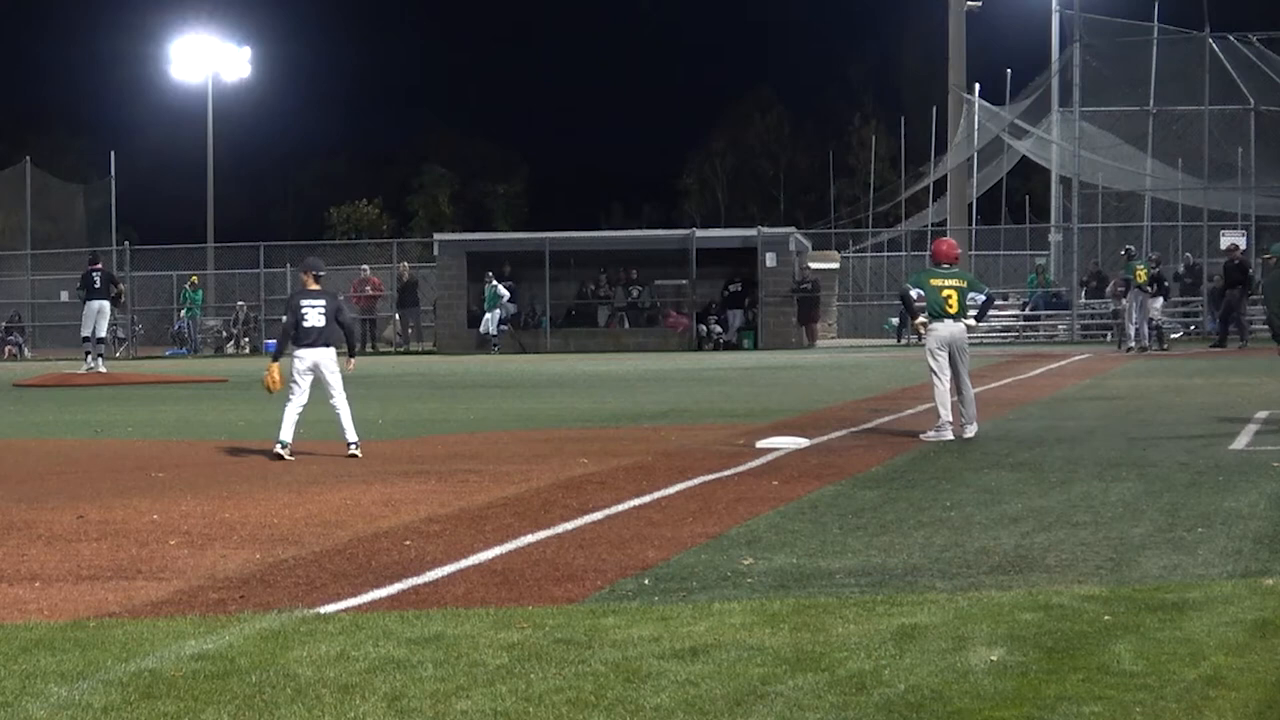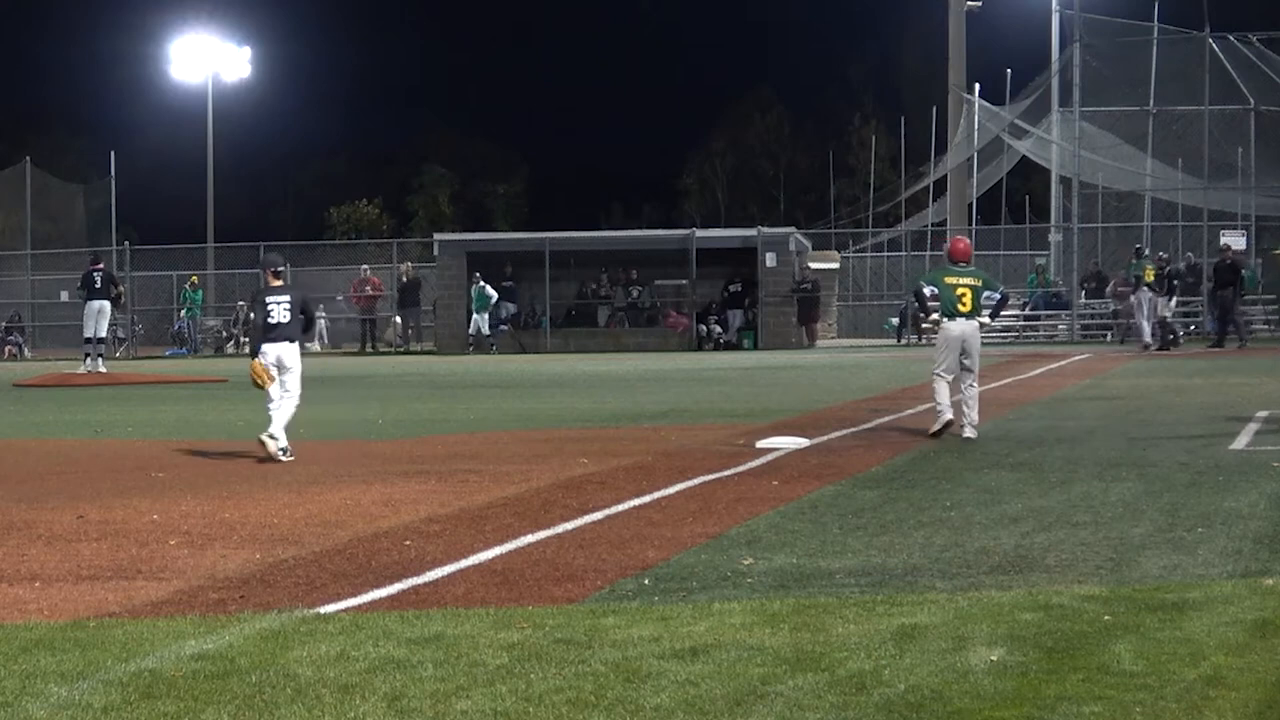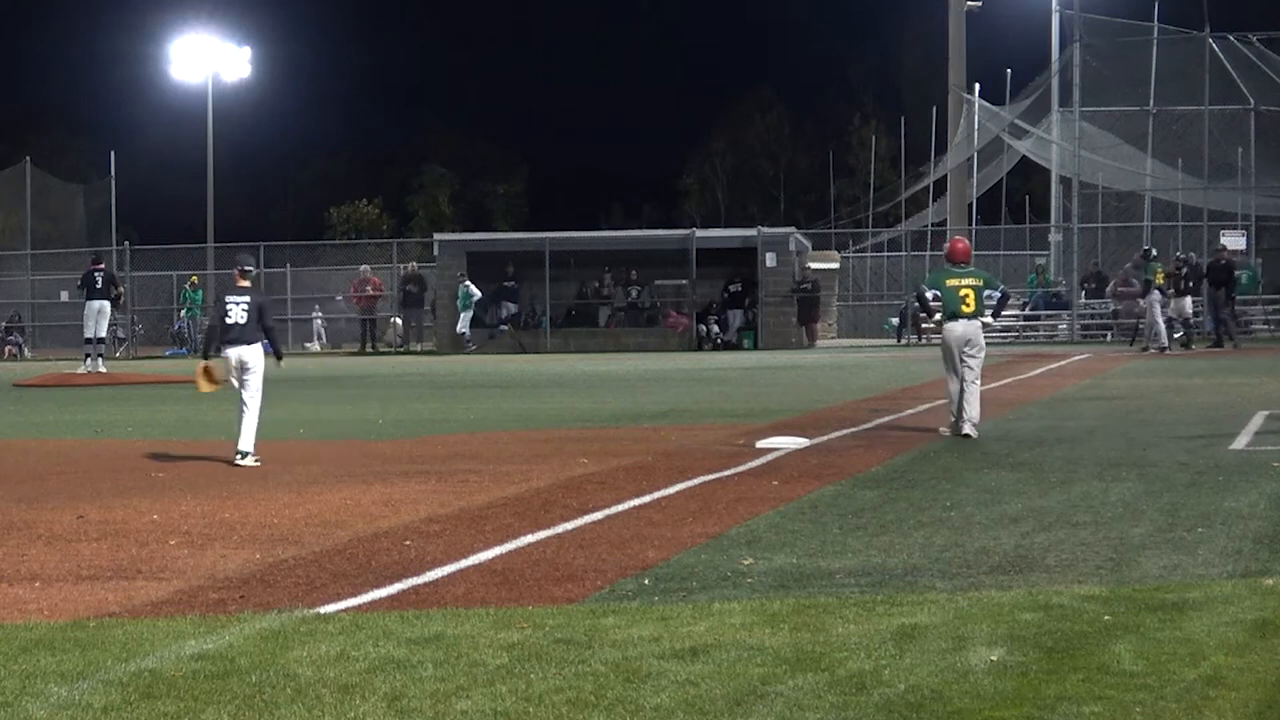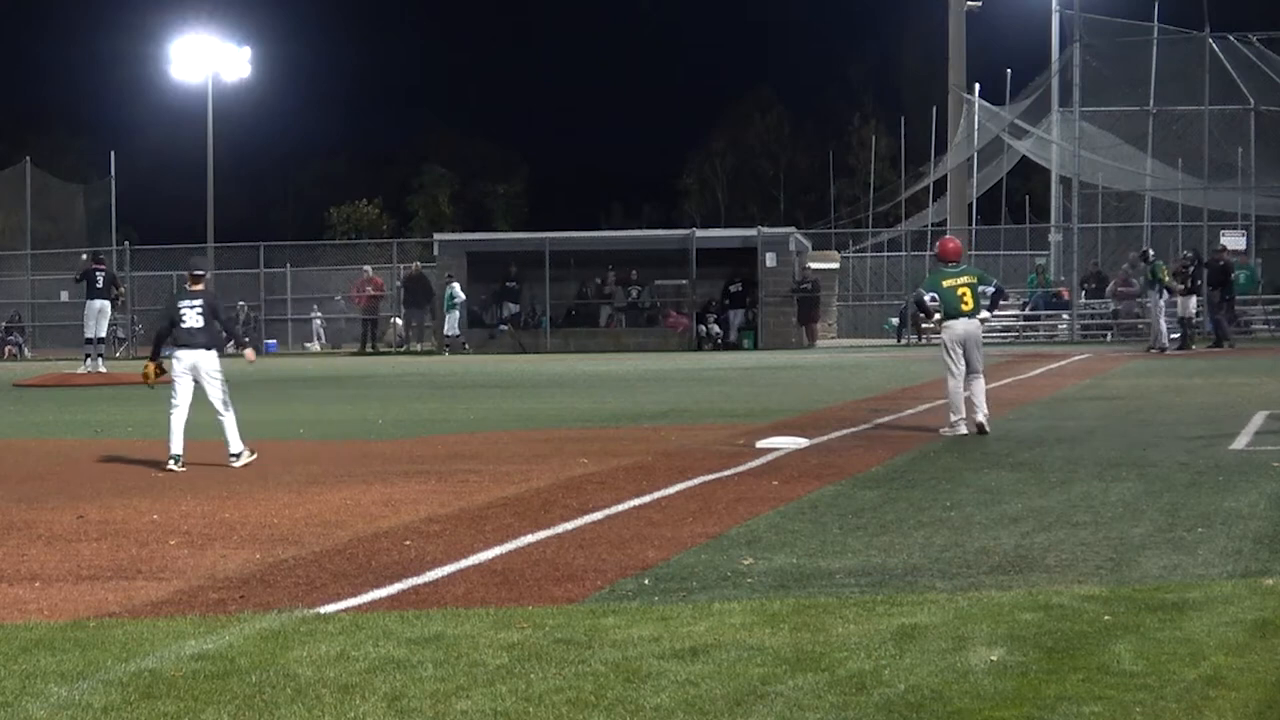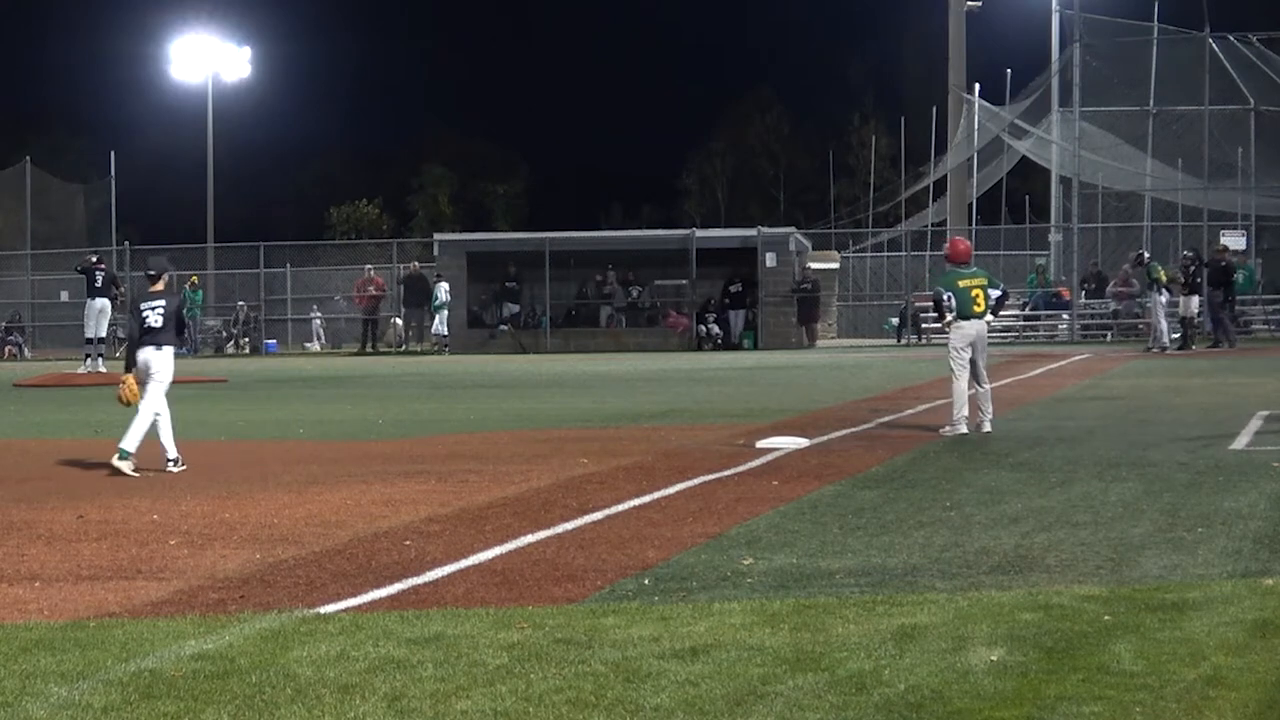
dt=0.4s
person 1, frame 1
left shoulder: (295, 299)
right shoulder: (331, 299)
left elbow: (286, 331)
right elbow: (347, 326)
left wrist: (275, 359)
right wrist: (351, 353)
left hip: (302, 355)
right hip: (326, 354)
left knee: (295, 401)
right knee: (339, 400)
left ankle: (283, 443)
right ankle: (353, 444)
person 1, frame 2
left shoulder: (260, 296)
right shoulder: (296, 295)
left elbow: (257, 327)
right elbow: (310, 320)
left wrist: (254, 356)
right wrist: (299, 333)
left hip: (267, 350)
right hip: (289, 348)
left knee: (275, 400)
right knee: (290, 398)
left ankle: (282, 447)
right ankle: (272, 435)
person 1, frame 3
left shoulder: (225, 297)
right shoulder: (259, 298)
left elbow: (214, 328)
right elbow: (269, 330)
left wrist: (205, 357)
right wrist: (279, 355)
left hip: (229, 351)
right hip: (252, 350)
left knee: (245, 399)
right knee: (251, 402)
left ankle: (247, 446)
right ankle: (245, 453)
person 1, frame 4
left shoulder: (177, 301)
right shoulder: (211, 299)
left elbow: (162, 331)
right elbow: (226, 324)
left wrist: (153, 358)
right wrist: (244, 346)
left hip: (181, 356)
right hip: (205, 356)
left knee: (179, 407)
right knee: (223, 406)
left ankle: (175, 457)
right ankle: (237, 453)
person 1, frame 5
left shoulder: (138, 303)
right shoulder: (174, 300)
left elbow: (132, 337)
right elbow: (180, 330)
left wrist: (127, 370)
left hip: (140, 355)
right hip: (162, 354)
left knee: (159, 406)
right knee: (148, 408)
left ankle: (172, 458)
right ankle: (123, 453)
person 2, frame 1
left shoulder: (925, 276)
right shoulder: (964, 278)
left elbow: (905, 294)
right elbow: (989, 298)
left wrist: (915, 317)
right wrist: (976, 319)
left hip: (936, 330)
right hip: (959, 329)
left knee: (941, 380)
right knee: (963, 380)
left ankle: (944, 427)
right ankle: (969, 425)
person 2, frame 2
left shoulder: (940, 274)
right shoulder: (979, 276)
left elbow: (919, 291)
right elbow: (1003, 296)
left wrist: (929, 314)
right wrist: (990, 318)
left hip: (948, 327)
right hip: (972, 327)
left knee: (942, 376)
right knee: (970, 380)
left ankle: (944, 413)
right ankle: (970, 427)
person 2, frame 3
left shoulder: (941, 275)
right shoulder: (980, 276)
left elbow: (921, 295)
right elbow: (1004, 295)
left wrist: (933, 315)
right wrist: (992, 317)
left hip: (951, 328)
right hip: (974, 328)
left knee: (954, 378)
right knee: (972, 379)
left ankle: (957, 424)
right ankle: (969, 423)
person 2, frame 4
left shoulder: (936, 276)
right shoulder: (973, 272)
left elbow: (919, 299)
right elbow: (999, 289)
left wrist: (933, 316)
right wrist: (988, 311)
left hip: (951, 327)
right hip: (973, 326)
left knee: (955, 377)
right knee: (976, 374)
left ankle: (958, 423)
right ankle: (981, 414)
person 2, frame 5
left shoulder: (949, 276)
right shoulder: (982, 274)
left elbow: (938, 298)
right elbow: (1003, 292)
left wrist: (943, 317)
right wrist: (991, 315)
left hip: (960, 328)
right hip: (981, 327)
left knee: (960, 376)
right knee: (981, 377)
left ankle: (959, 422)
right ankle: (985, 421)
